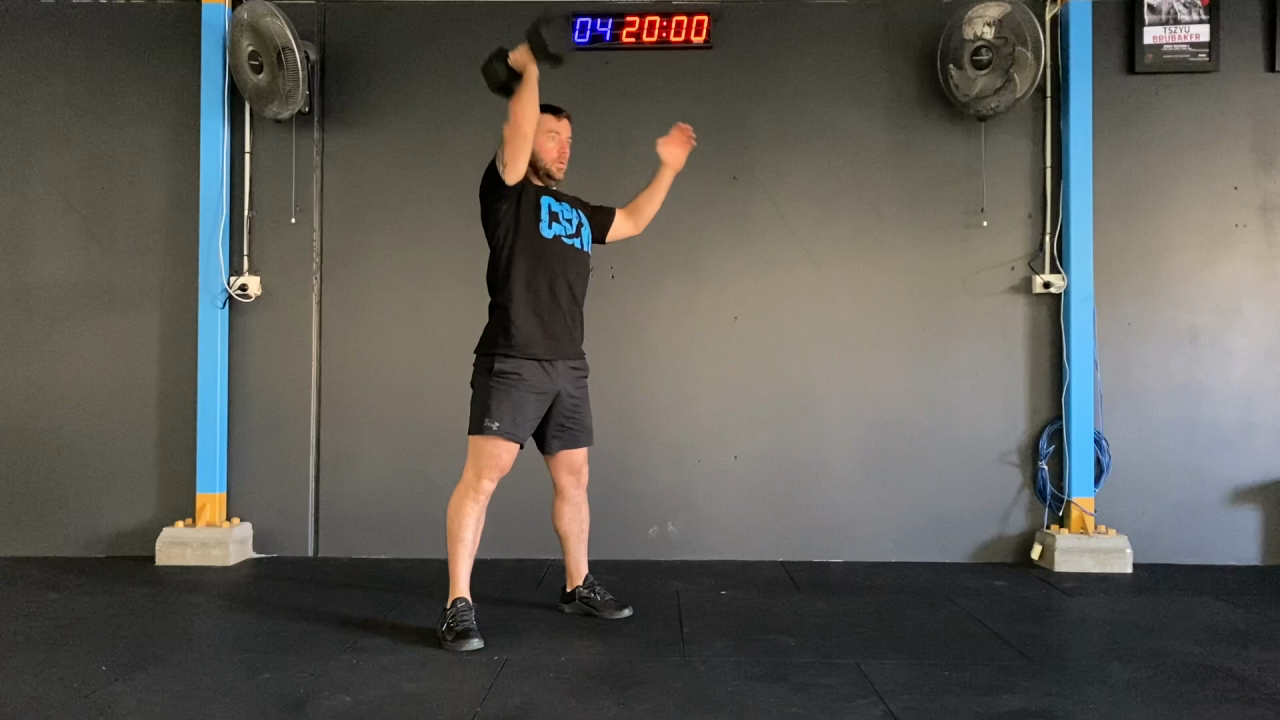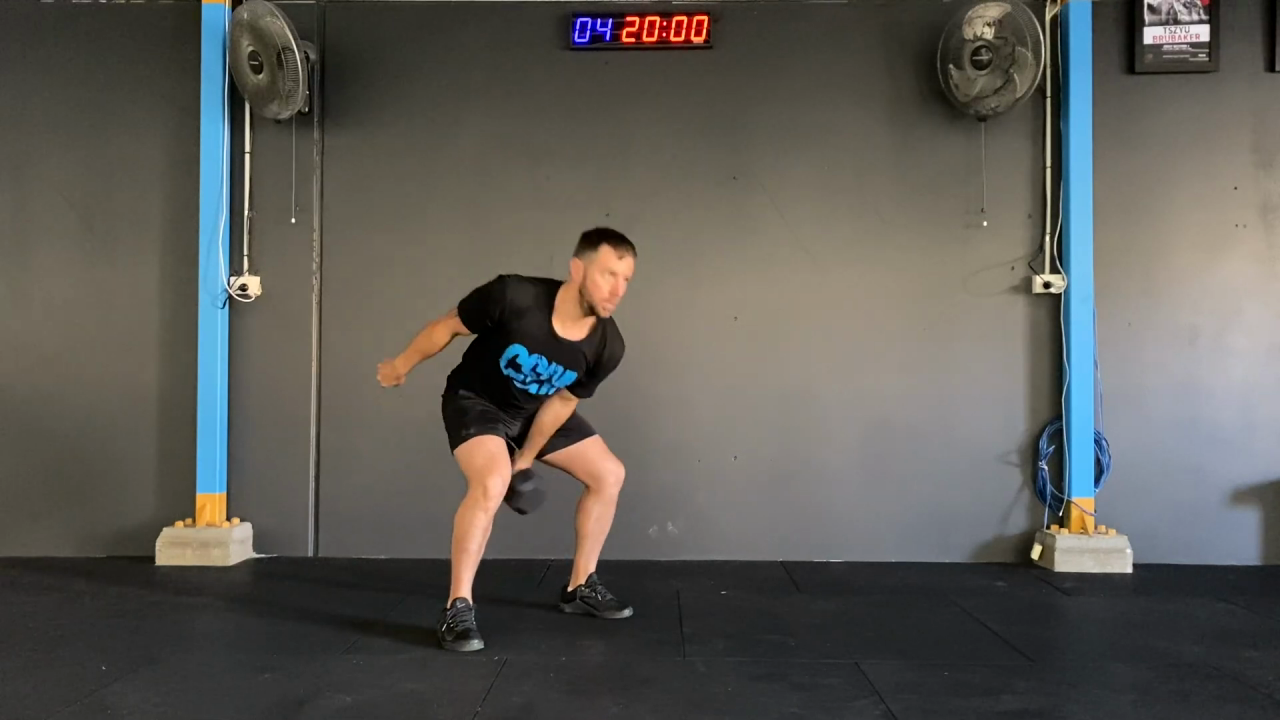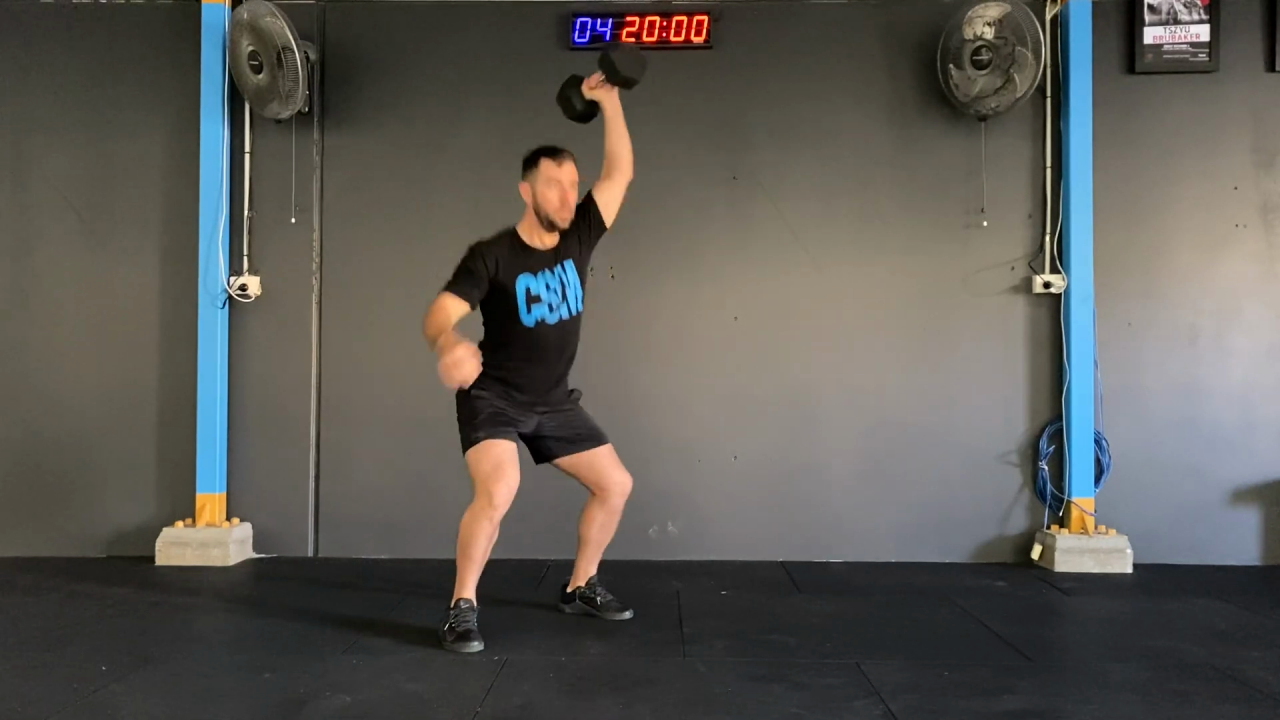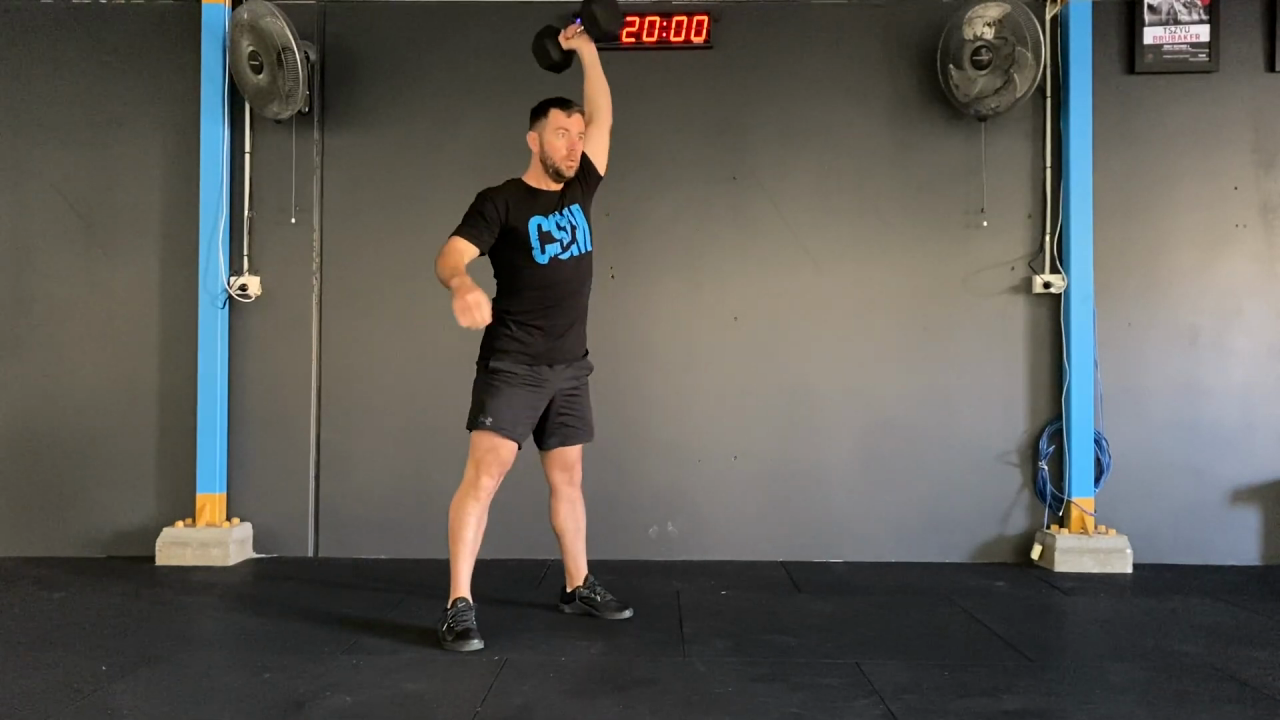
dt=1s
person 1, frame 1
left shoulder: (577, 211)
right shoulder: (508, 190)
left elbow: (634, 222)
right elbow: (516, 134)
left wrist: (666, 167)
right wrist: (526, 72)
left hip: (566, 366)
right hip: (512, 362)
left knee: (573, 479)
right knee: (482, 478)
left ankle: (579, 585)
right ankle: (458, 604)
person 1, frame 2
left shoulder: (607, 347)
right shoulder: (514, 297)
left elbow: (562, 403)
right elbow: (446, 326)
left wrist: (527, 457)
right wrist: (399, 365)
left hip: (536, 411)
right hip: (475, 401)
left knee: (609, 475)
right knee: (492, 481)
left ankle: (580, 586)
right ankle: (458, 608)
person 1, frame 3
left shoulder: (578, 241)
right shoulder: (492, 256)
left elbow: (621, 174)
right elbow: (439, 313)
left wrist: (610, 103)
right wrist: (451, 345)
left hip: (553, 401)
right hip: (494, 400)
left knee: (616, 485)
right knee: (498, 493)
left ankle: (581, 587)
right ankle: (462, 606)
person 1, frame 4
left shoulder: (579, 191)
right shoulder: (500, 201)
left elbow: (603, 119)
right elbow: (448, 258)
left wrist: (586, 50)
right wrist: (462, 285)
left hip: (569, 366)
right hip: (512, 365)
left knee: (567, 478)
right knee: (483, 478)
left ankle: (579, 587)
right ankle: (459, 605)
